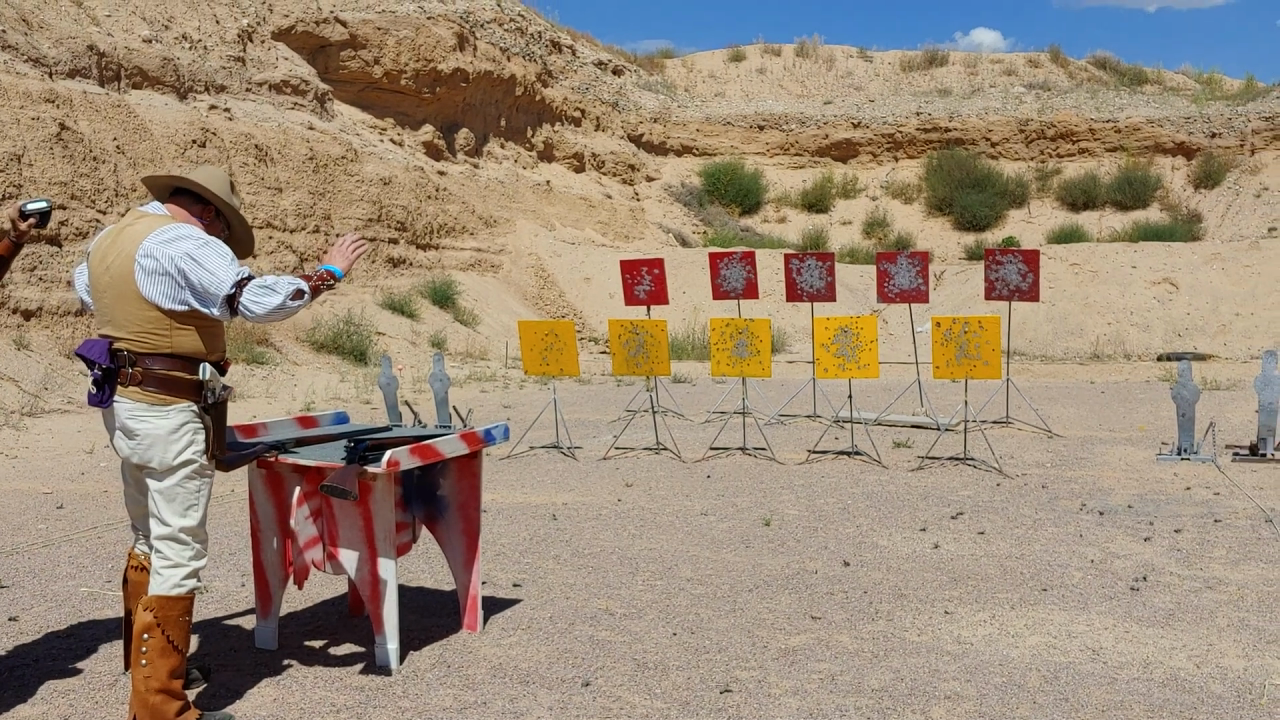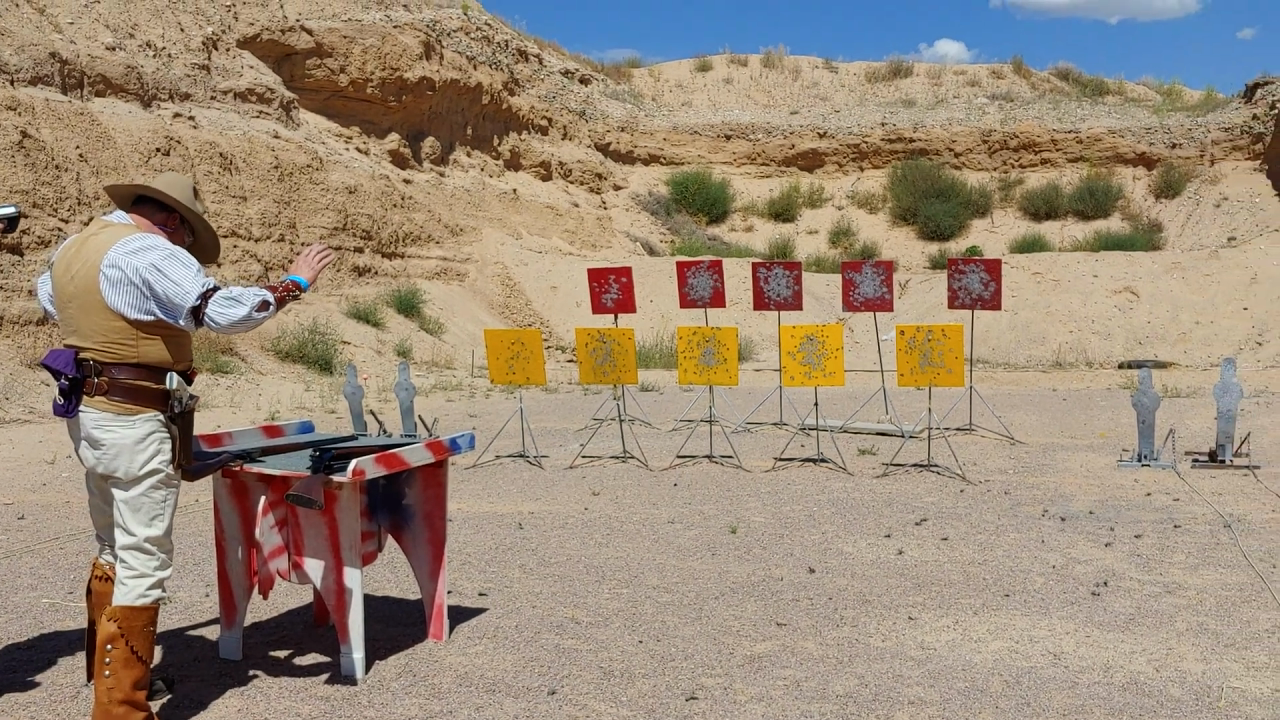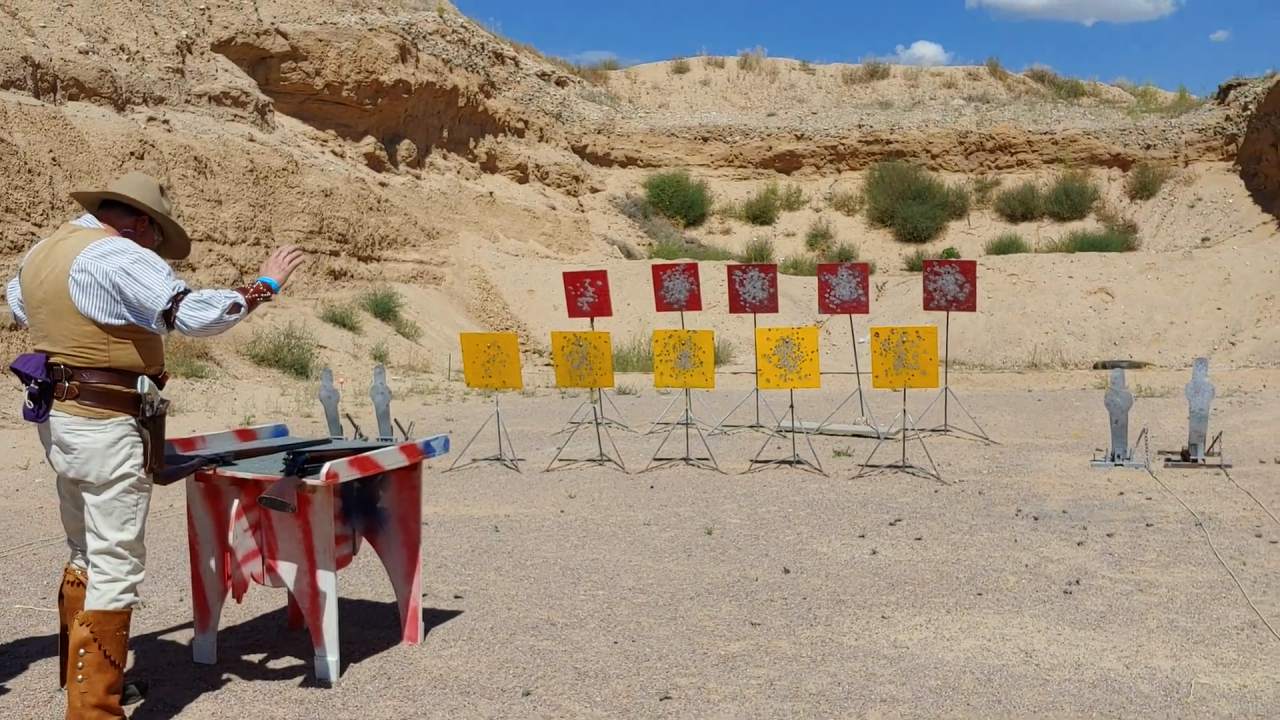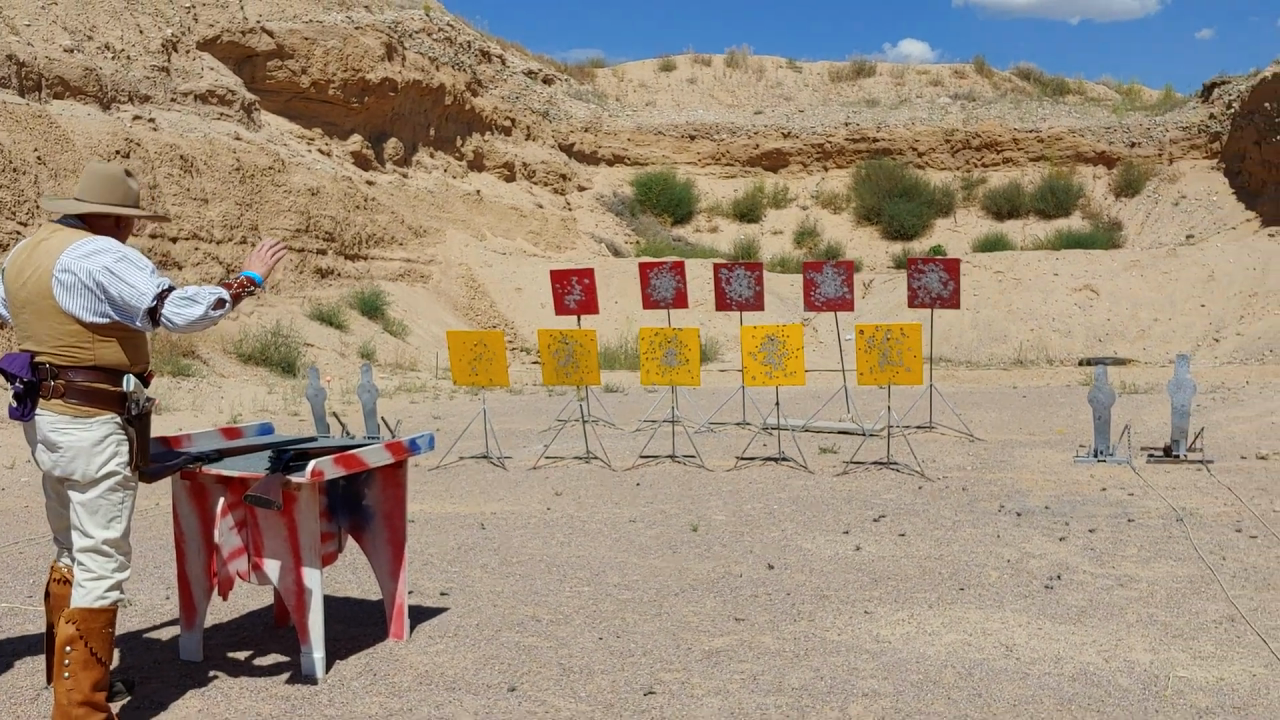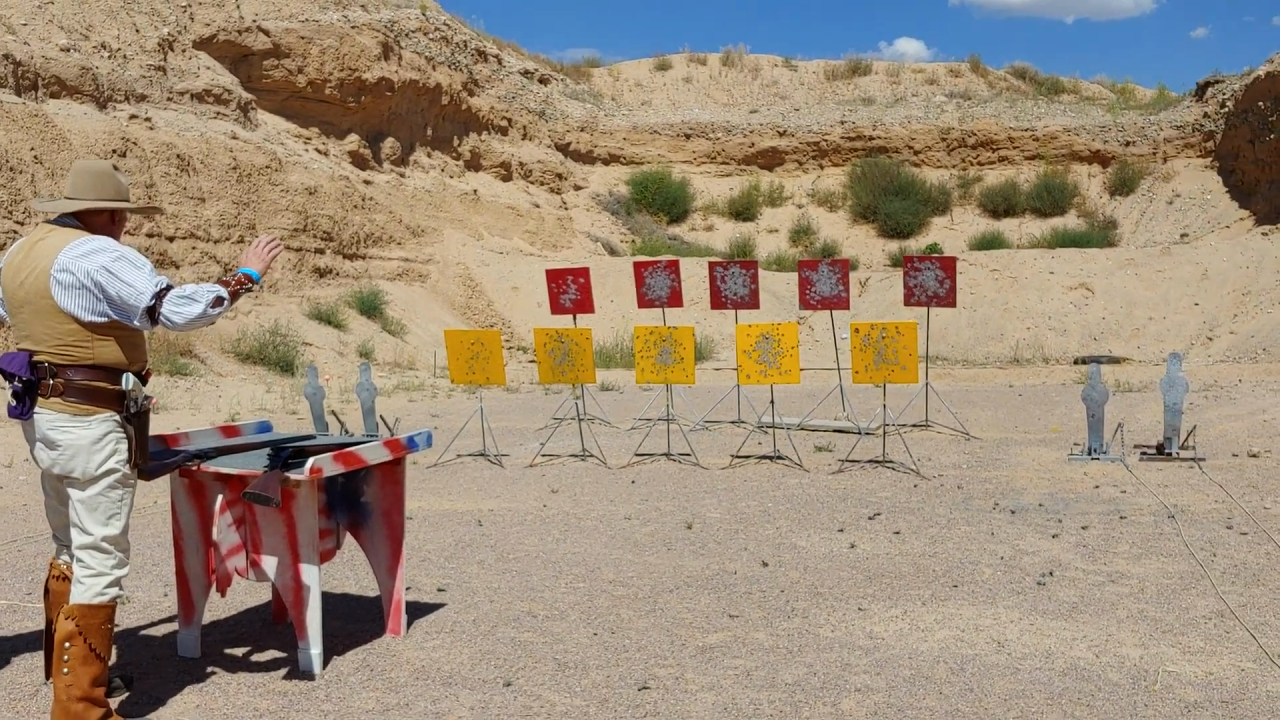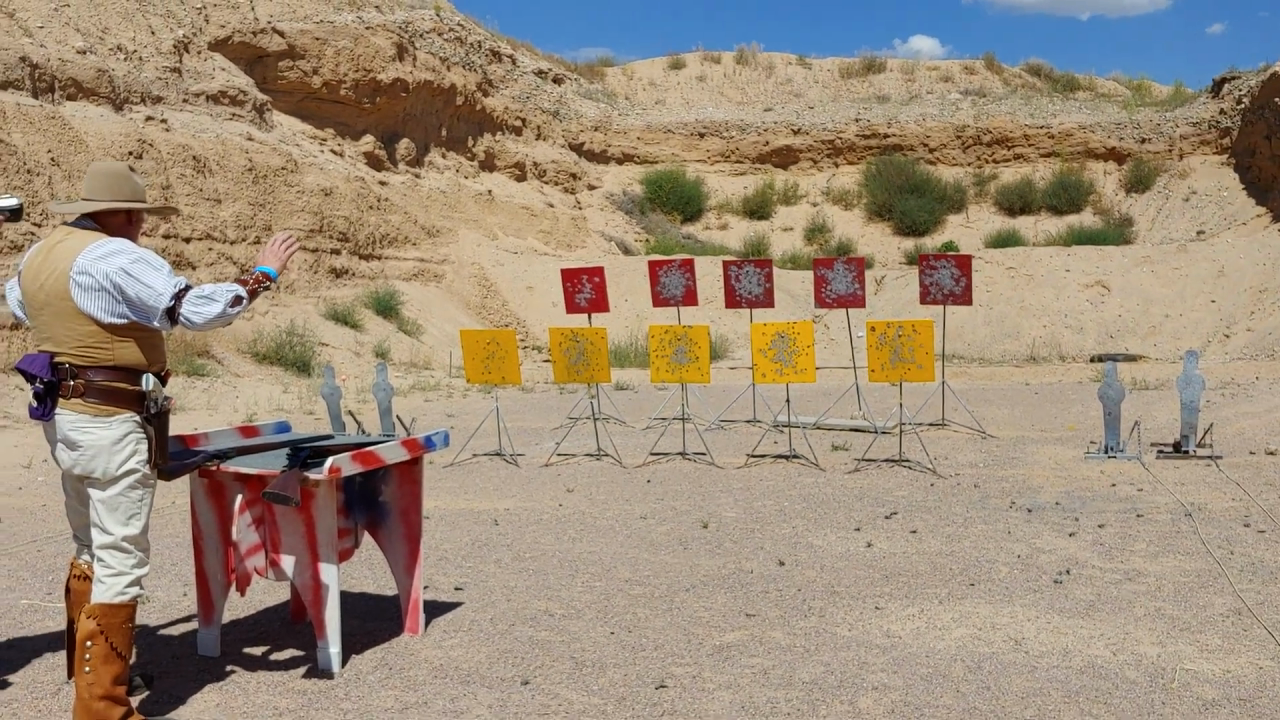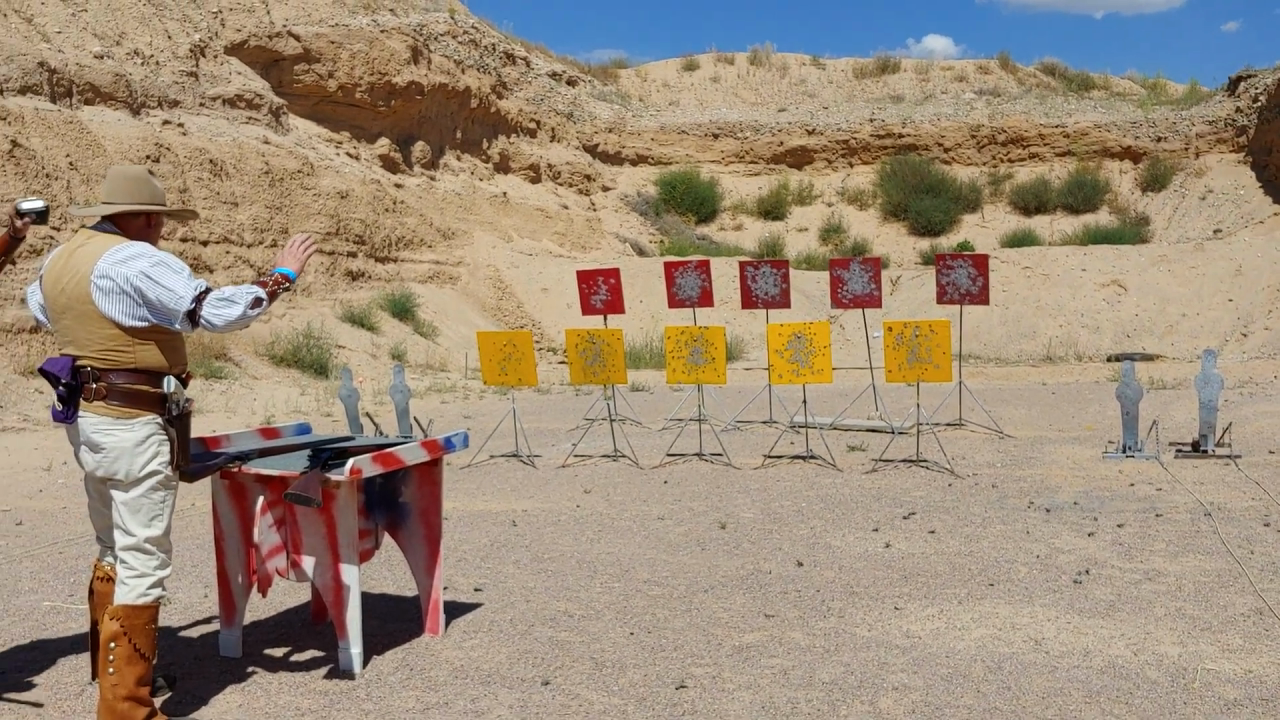
dt=0.3s
person 1, frame 1
left shoulder: (108, 237)
right shoulder: (185, 244)
left elbow: (84, 287)
right elbow: (258, 300)
right wrist: (328, 273)
left hip: (124, 402)
right hip: (168, 410)
left knee: (149, 541)
right knee: (178, 553)
left ankle: (145, 666)
person 1, frame 2
left shoulder: (71, 247)
right shoulder: (150, 254)
left elbow: (49, 298)
right elbow: (224, 310)
right wrist: (293, 283)
left hip: (89, 411)
right hip: (134, 420)
left knee: (113, 551)
right knee: (143, 563)
left ankle: (109, 675)
person 1, frame 3
right shoulder: (118, 257)
right elbow: (195, 313)
right wrist: (265, 284)
left hip: (61, 416)
right hip: (105, 424)
left knee: (86, 556)
right knee: (115, 568)
person 1, frame 4
right shoulder: (102, 257)
right elbow: (180, 310)
right wrist: (248, 279)
right hip: (91, 422)
left knee: (70, 554)
right knee: (101, 565)
left ankle: (68, 675)
person 1, frame 5
right shoulder: (99, 256)
right elbow: (179, 308)
right wrist: (245, 275)
right hip: (90, 421)
left knee: (69, 551)
right knee: (100, 561)
left ankle: (66, 672)
person 1, frame 6
right shoulder: (117, 258)
right elbow: (196, 308)
right wrist: (262, 275)
left hip: (63, 415)
right hip: (110, 422)
left knee: (89, 550)
right knee: (120, 561)
left ankle: (89, 669)
person 1, frame 7
left shoulder: (58, 260)
right shoulder: (137, 262)
left elbow: (39, 308)
right elbow: (217, 310)
right wrist: (281, 275)
left hip: (87, 418)
right hip: (133, 424)
left knee: (113, 552)
right knee: (143, 563)
left ankle: (112, 671)
